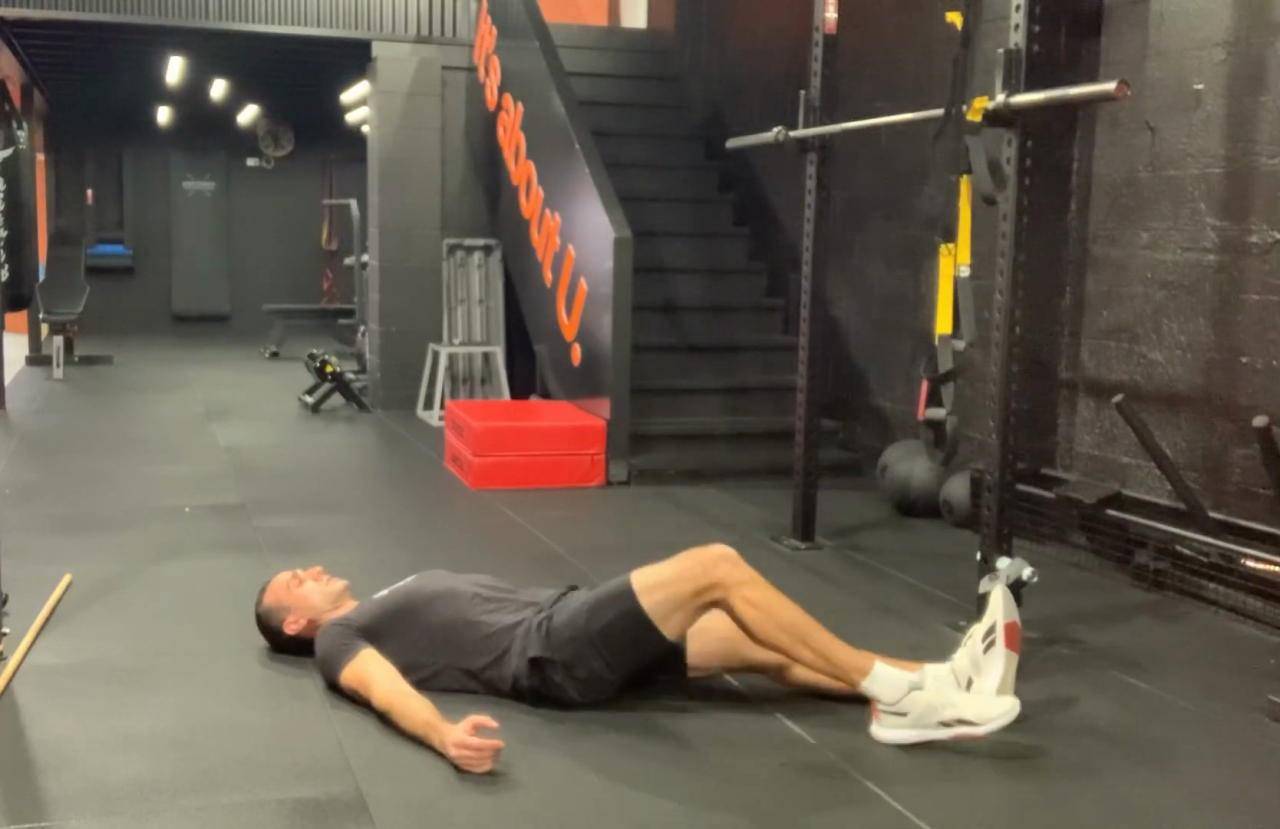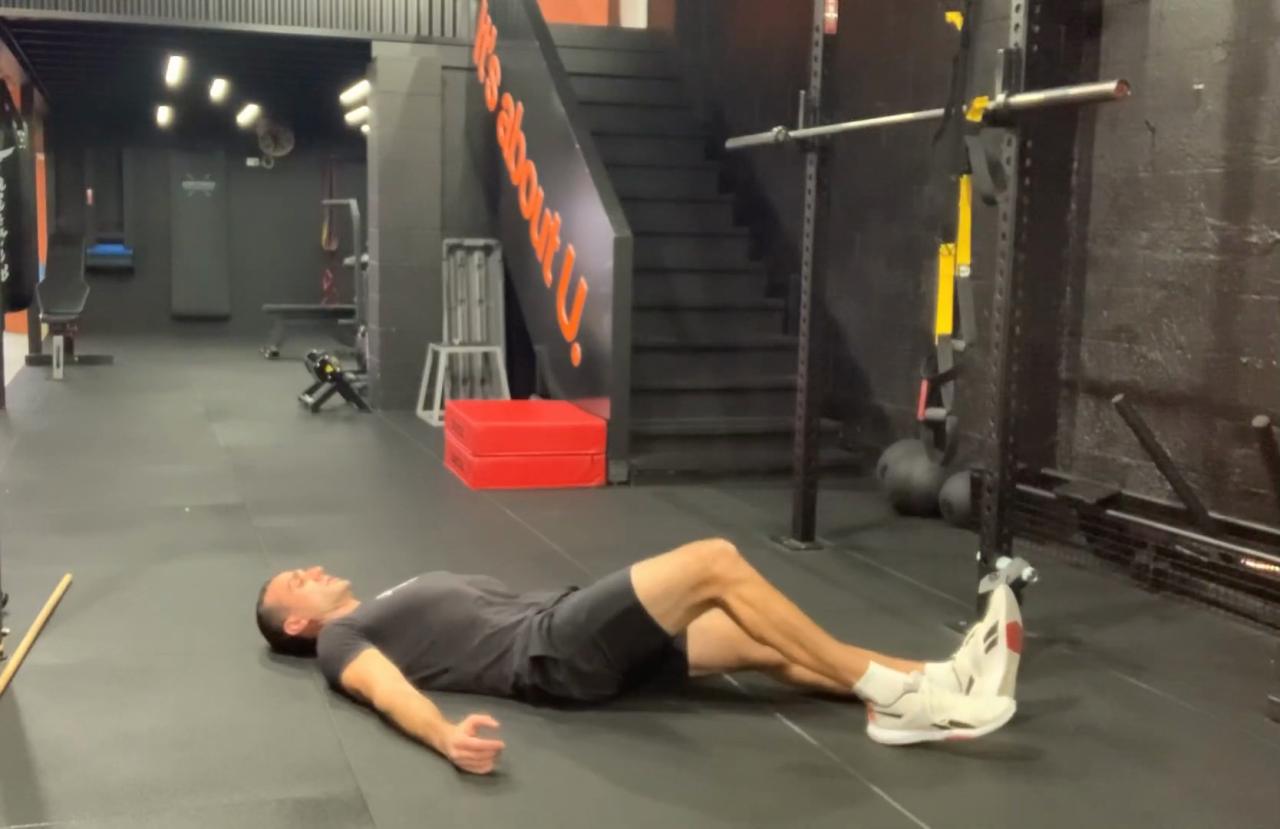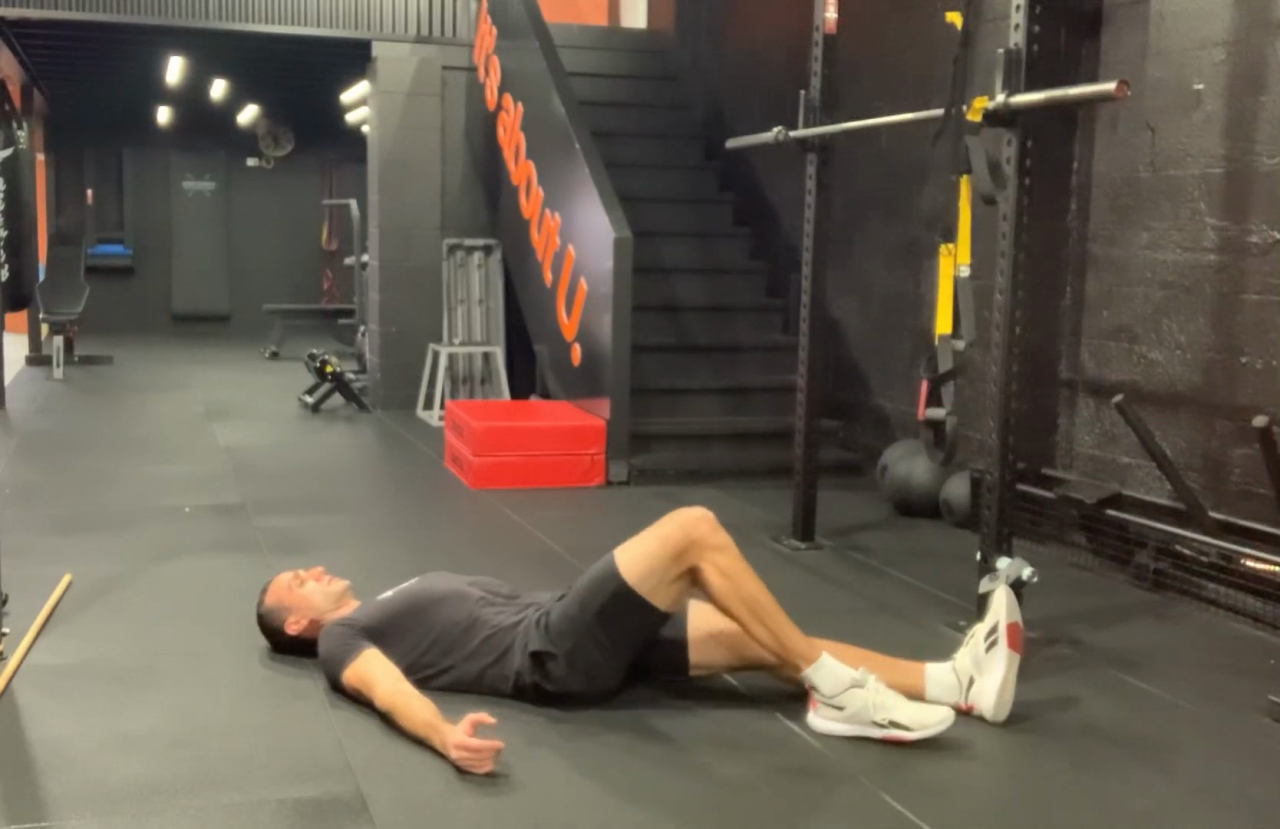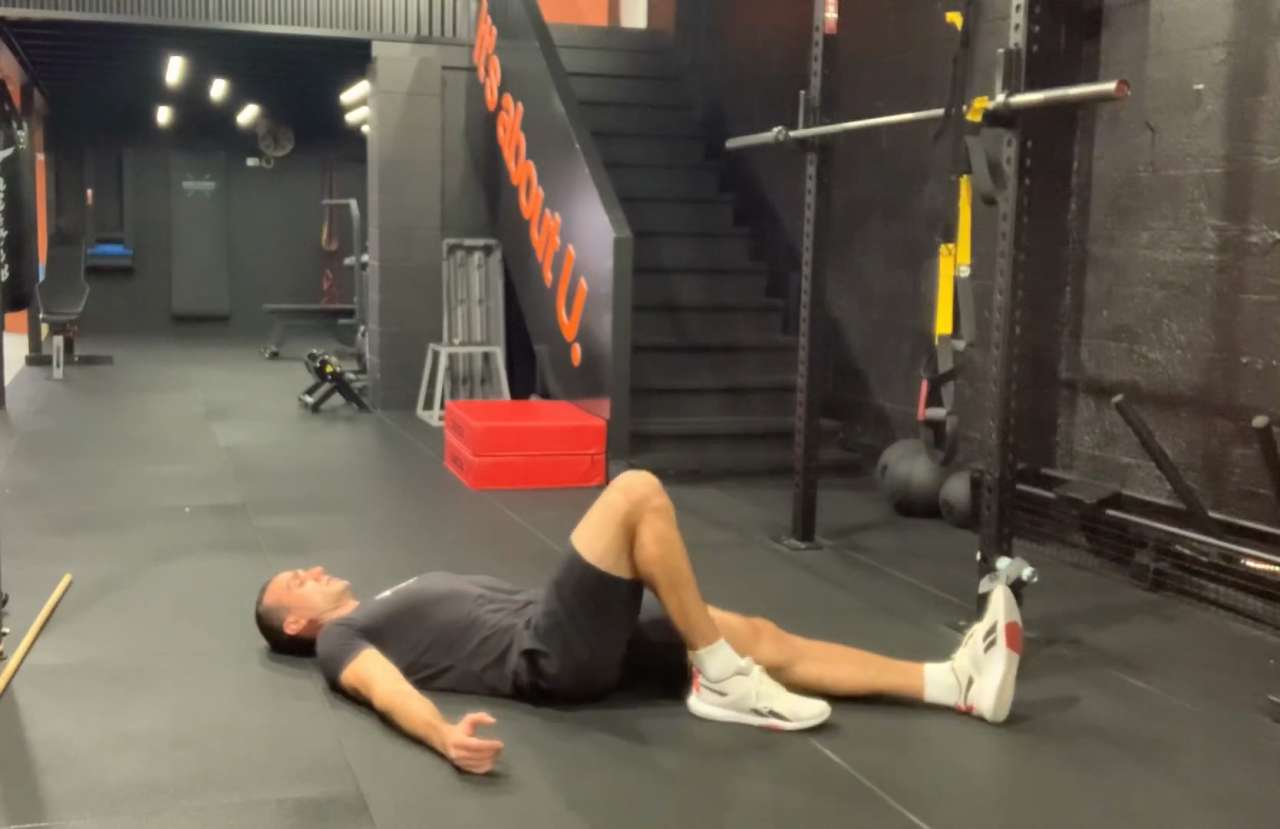
dt=0.5s
person 1, frame 1
left shoulder: (386, 610)
right shoulder: (339, 641)
right elbow: (386, 690)
right wrist: (443, 735)
left hip: (563, 621)
right hip: (554, 658)
left knee: (760, 645)
right knee: (716, 566)
left ankle: (945, 678)
right ankle: (900, 697)
person 1, frame 2
left shoulder: (388, 609)
right shoulder: (342, 641)
right elbow: (387, 691)
right wrist: (445, 734)
left hip: (566, 619)
right hip: (556, 655)
left knee: (761, 646)
right knee: (715, 561)
left ankle: (944, 677)
right ankle: (894, 698)
person 1, frame 3
left shoulder: (391, 607)
right shoulder: (342, 640)
right elbow: (388, 690)
right wrist: (444, 734)
left hip: (569, 631)
right hip: (558, 657)
left knee: (756, 641)
right knee: (692, 527)
left ankle: (956, 682)
right ankle: (837, 692)
person 1, frame 4
left shoulder: (391, 605)
right shoulder: (341, 641)
right elbow: (386, 689)
right wrist: (443, 734)
left hip: (576, 635)
right hip: (551, 655)
left knee: (758, 635)
right knee: (637, 489)
left ankle: (957, 683)
right ankle: (723, 682)
